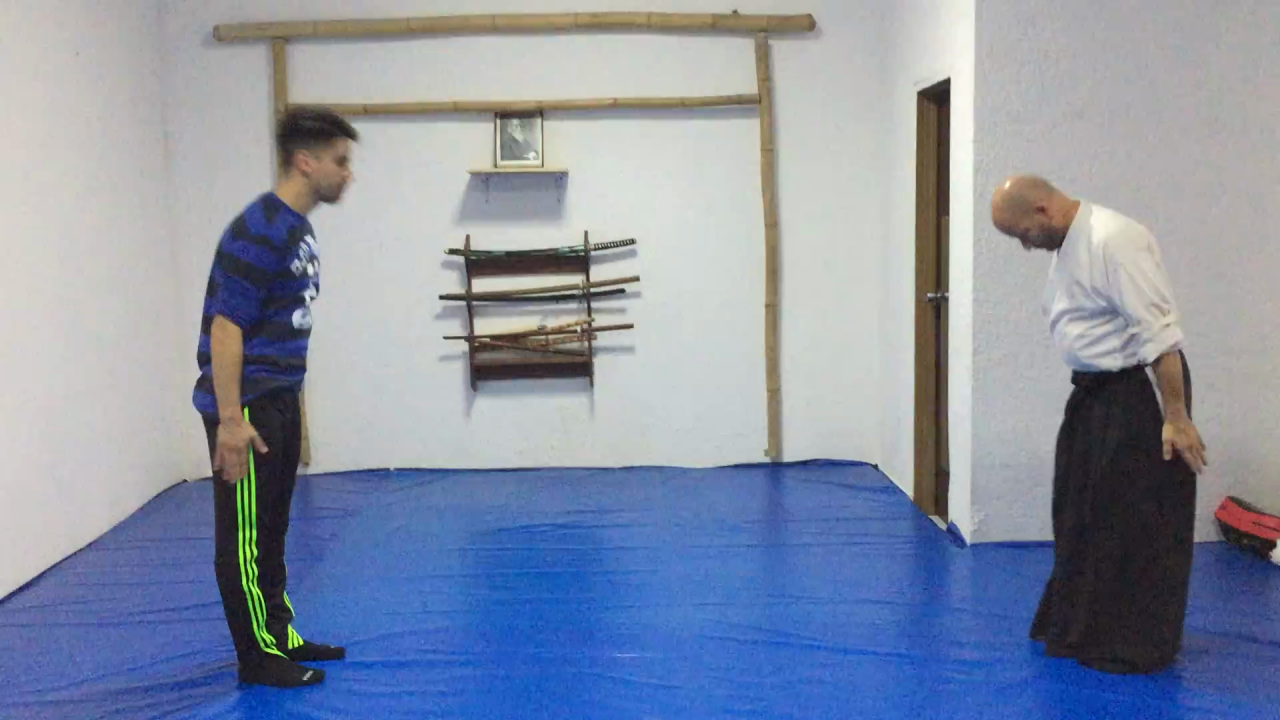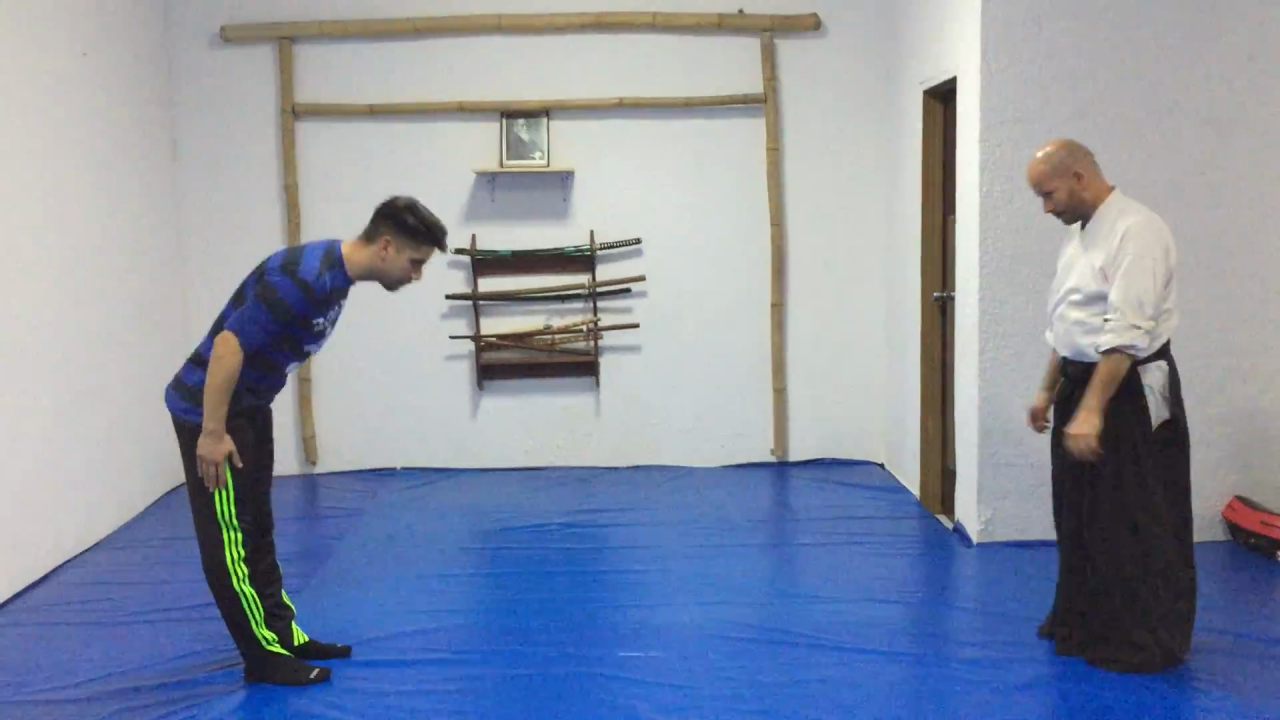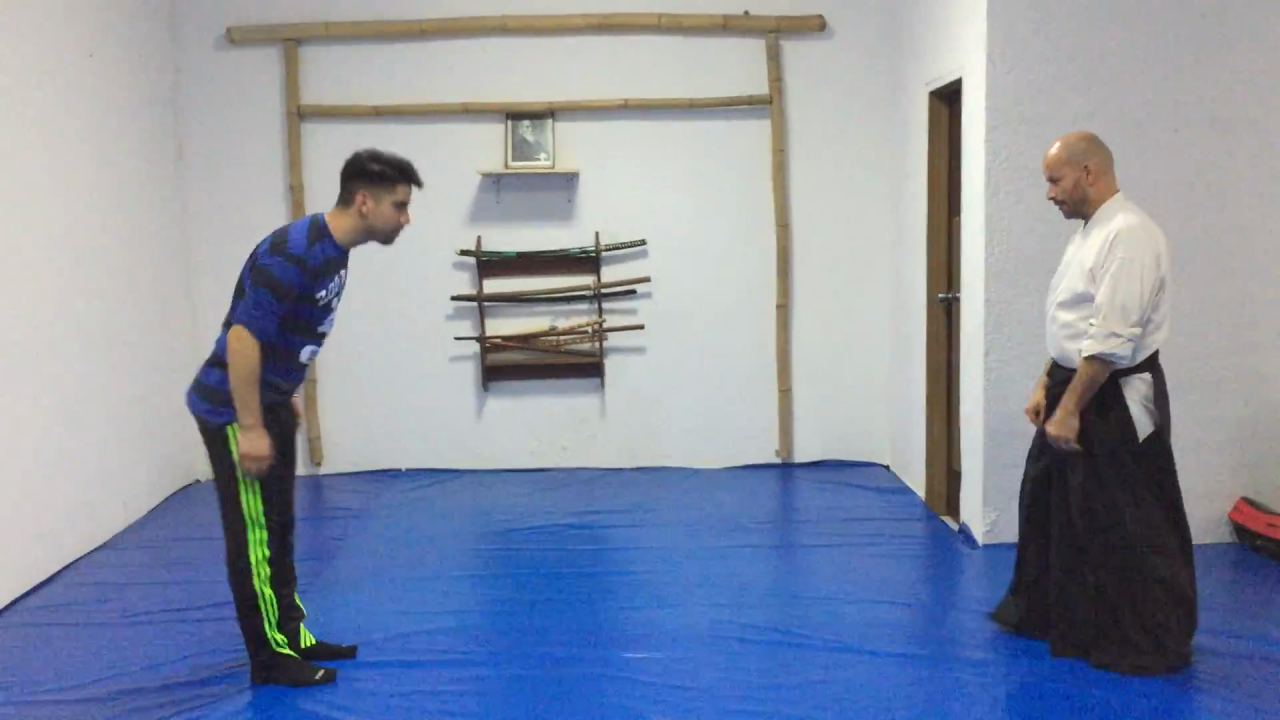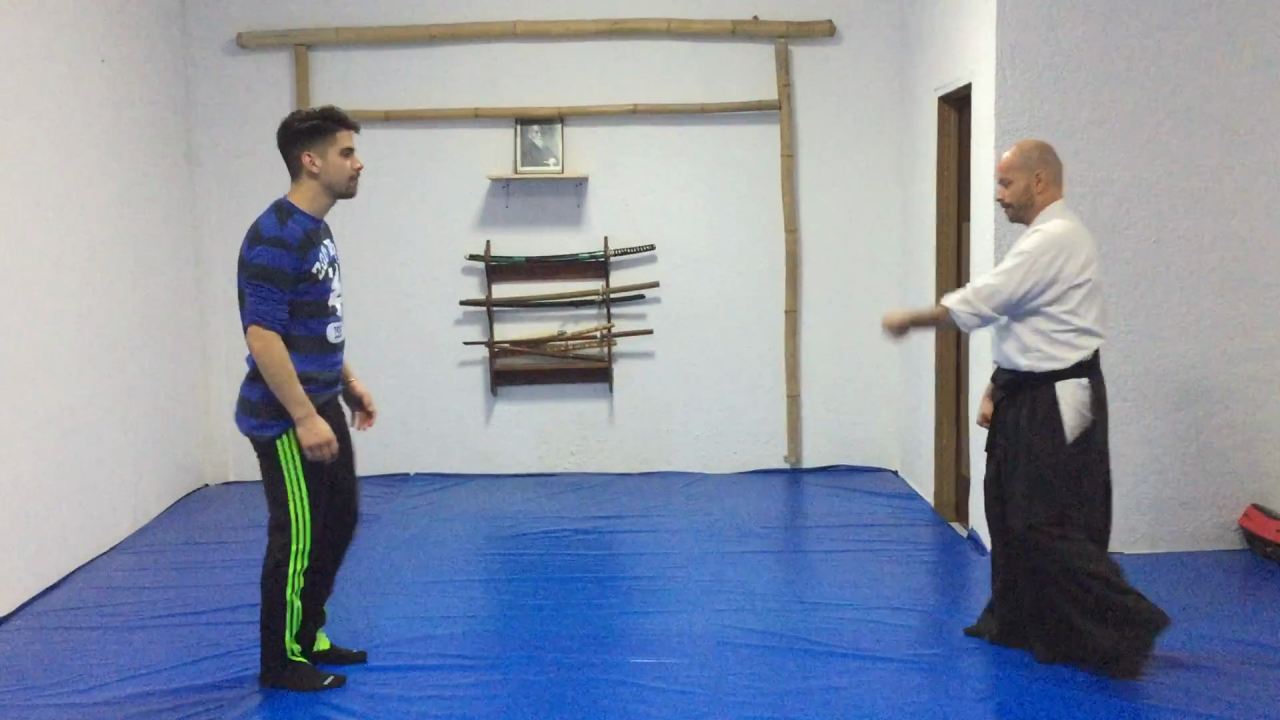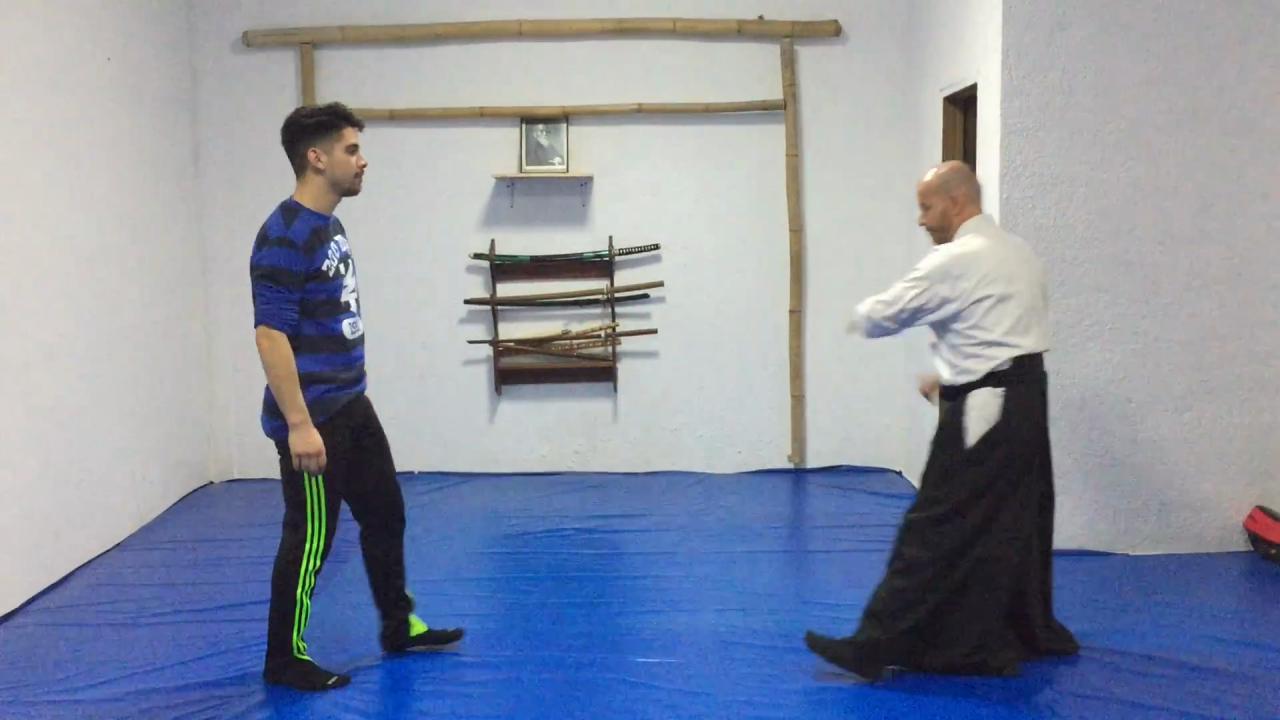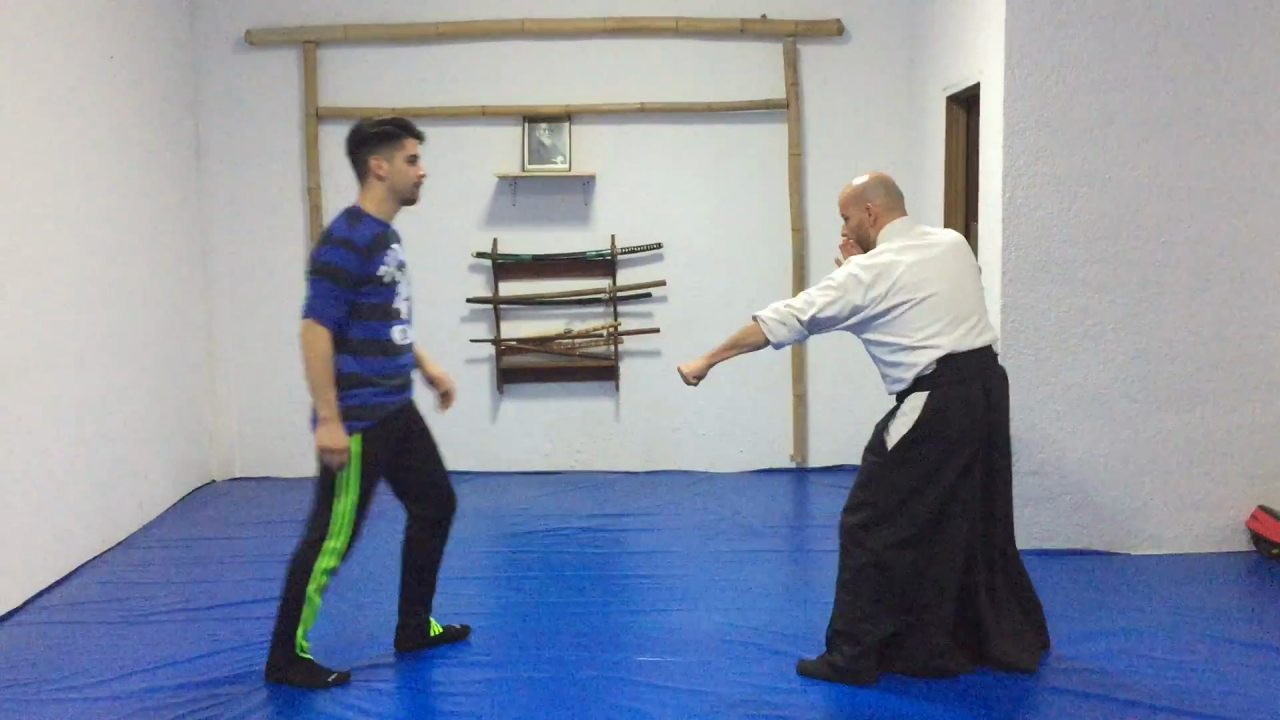
dt=0.4s
person 1, frame 1
left shoulder: (297, 224)
right shoulder: (257, 232)
right elbow: (225, 328)
right wrist: (230, 420)
left hip: (278, 399)
right hip: (244, 404)
left knee: (270, 525)
right knee: (242, 530)
left ankle: (279, 634)
right ankle: (258, 656)
person 1, frame 2
left shoulder: (335, 272)
right shoulder: (304, 278)
right elbow: (229, 344)
right wrist: (213, 432)
left hip: (247, 408)
right hip: (210, 409)
left knee: (256, 528)
right knee: (228, 536)
left ankle: (284, 634)
right ankle: (265, 656)
person 1, frame 3
left shoulder: (334, 251)
right shoulder: (294, 253)
right elbow: (243, 338)
right wrist: (251, 426)
left hip: (271, 404)
right hip: (235, 409)
left knee: (278, 526)
right knee: (255, 532)
left ankle: (291, 634)
right ankle: (270, 657)
person 1, frame 4
left shoulder: (318, 229)
right shoulder: (275, 237)
right elbow: (262, 336)
left wrist: (350, 384)
right wrist: (304, 417)
left hip: (323, 406)
right hip: (284, 419)
left knee: (340, 521)
right knee: (297, 537)
left ankle: (308, 636)
right ankle: (282, 661)
person 1, frame 5
left shoulder: (331, 227)
right shoulder: (285, 236)
right elbow: (271, 335)
right wrist: (299, 424)
left hip: (351, 406)
right hip: (313, 418)
left knee: (385, 514)
right knee: (309, 536)
left ankle: (401, 624)
right ankle: (285, 660)
person 1, frame 6
left shoulder: (386, 235)
right shoulder: (347, 239)
right elbow: (318, 330)
left wrist: (427, 366)
right wrist: (328, 419)
left hip: (397, 410)
right hip: (359, 419)
left knee: (435, 507)
right knee: (332, 536)
left ankle: (417, 627)
right ankle: (288, 655)
person 2, frame 1
left shoulder: (1114, 239)
right shoulder: (1067, 244)
left elbow: (1160, 332)
left wrist: (1175, 416)
left hip: (1138, 394)
right hip: (1095, 391)
left knee: (1134, 519)
right knee: (1080, 509)
left ankle: (1136, 641)
right ankle: (1077, 623)
person 2, frame 2
left shoulder: (1135, 230)
right shoulder: (1082, 233)
left elbow: (1128, 334)
left wrist: (1092, 410)
right wrist: (1049, 391)
left hip: (1131, 394)
right hip: (1086, 389)
left knee: (1134, 520)
right knee: (1082, 513)
left ankle: (1146, 640)
right ankle: (1086, 622)
person 2, frame 3
left shoulder: (1130, 235)
right shoulder: (1091, 231)
left elbow: (1111, 340)
left wrist: (1070, 409)
right wrist: (1048, 386)
left hip: (1116, 401)
right hip: (1080, 391)
left knee: (1131, 525)
right knee: (1047, 501)
left ankle: (1152, 643)
right ankle: (1046, 614)
person 2, frame 4
left shoulder: (1055, 241)
right shoulder: (1046, 238)
left elbow: (977, 307)
left wrist: (910, 319)
right wrist: (996, 391)
left hip: (1058, 402)
right hip: (1032, 396)
left knee: (1046, 522)
right knee: (1015, 515)
left ankle: (1123, 630)
right ankle: (1023, 620)
person 2, frame 5
left shoulder: (957, 260)
right shoulder: (1017, 251)
left elbow: (881, 314)
right wrist: (949, 378)
left hip: (993, 407)
right hip: (1024, 398)
left knee: (936, 526)
right knee: (1013, 522)
left ankle: (875, 645)
right ankle: (1033, 632)
person 2, frame 6
left shoulder: (871, 271)
right shoulder: (953, 245)
left elbow: (786, 319)
left wrist: (707, 360)
left hip: (936, 406)
right hip: (985, 391)
left knee: (875, 526)
right knee: (978, 520)
left ankle: (853, 655)
right ankle: (1006, 639)
